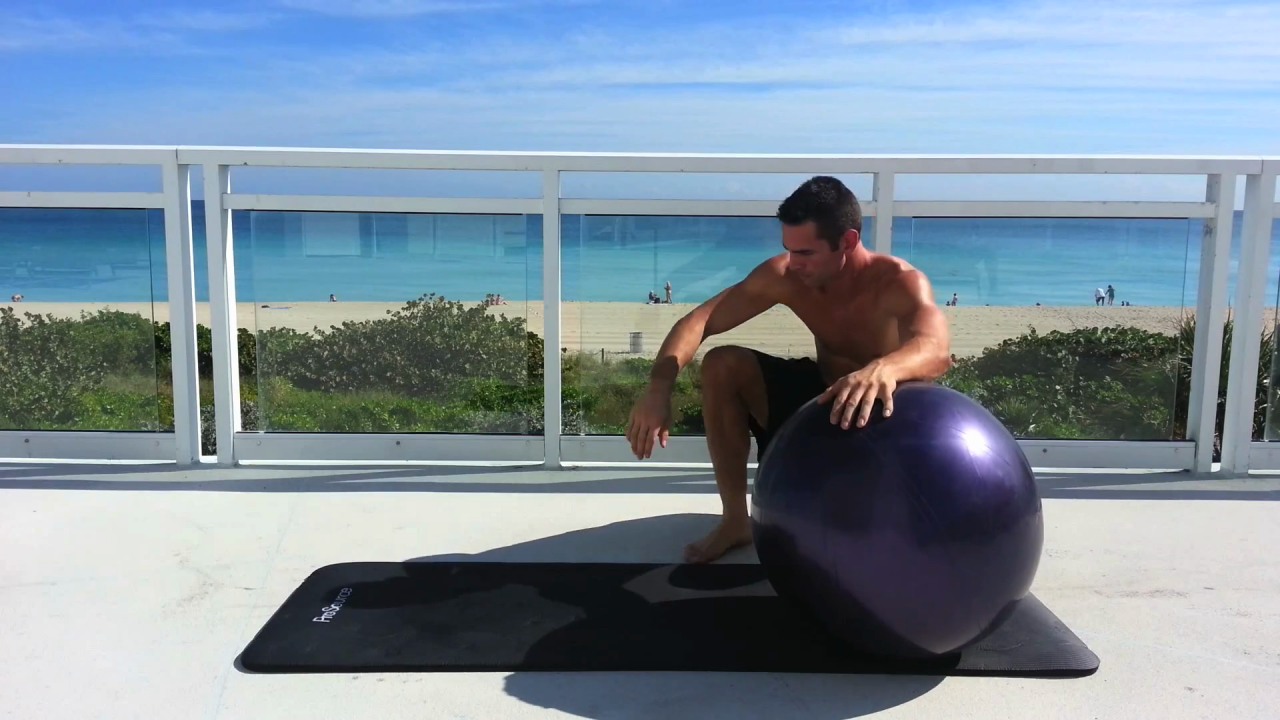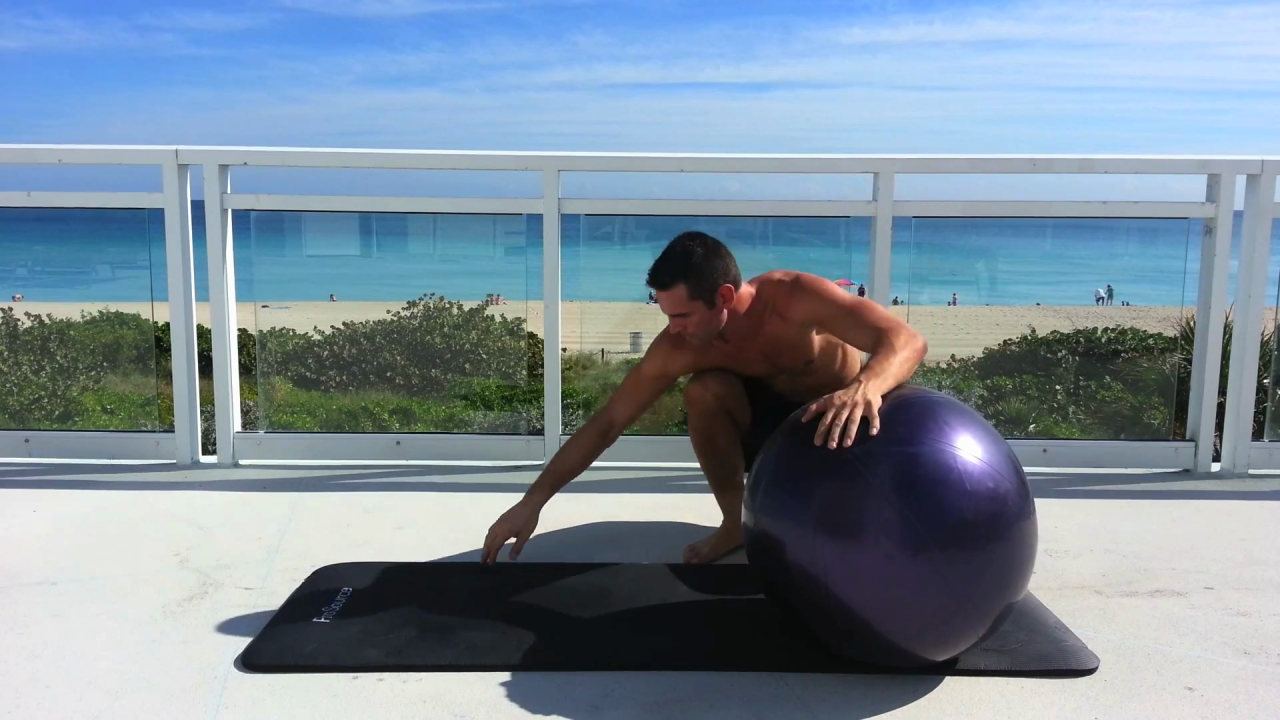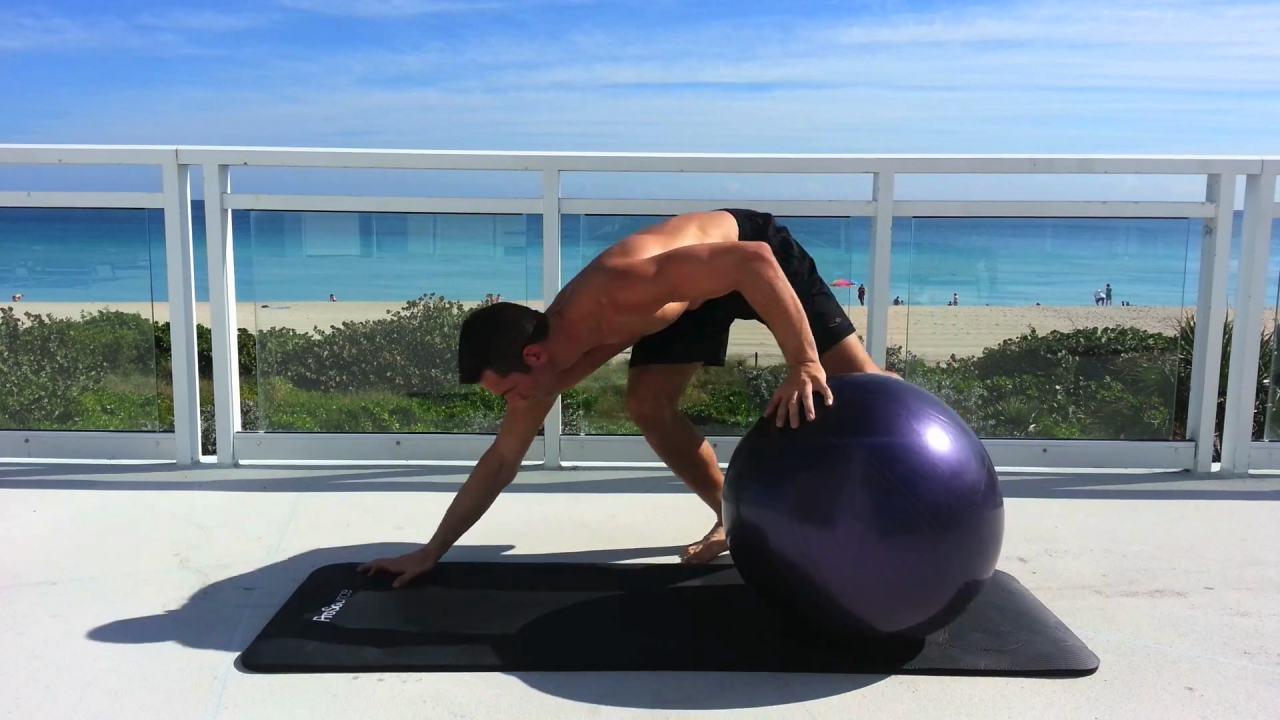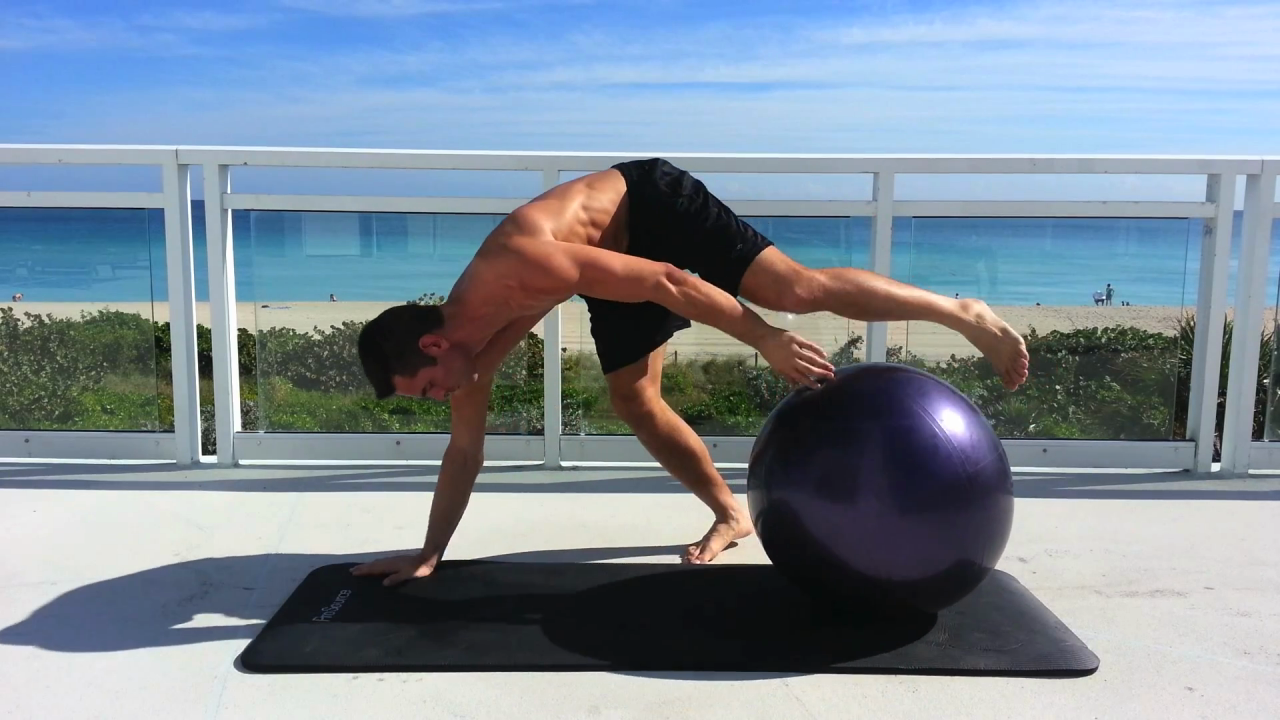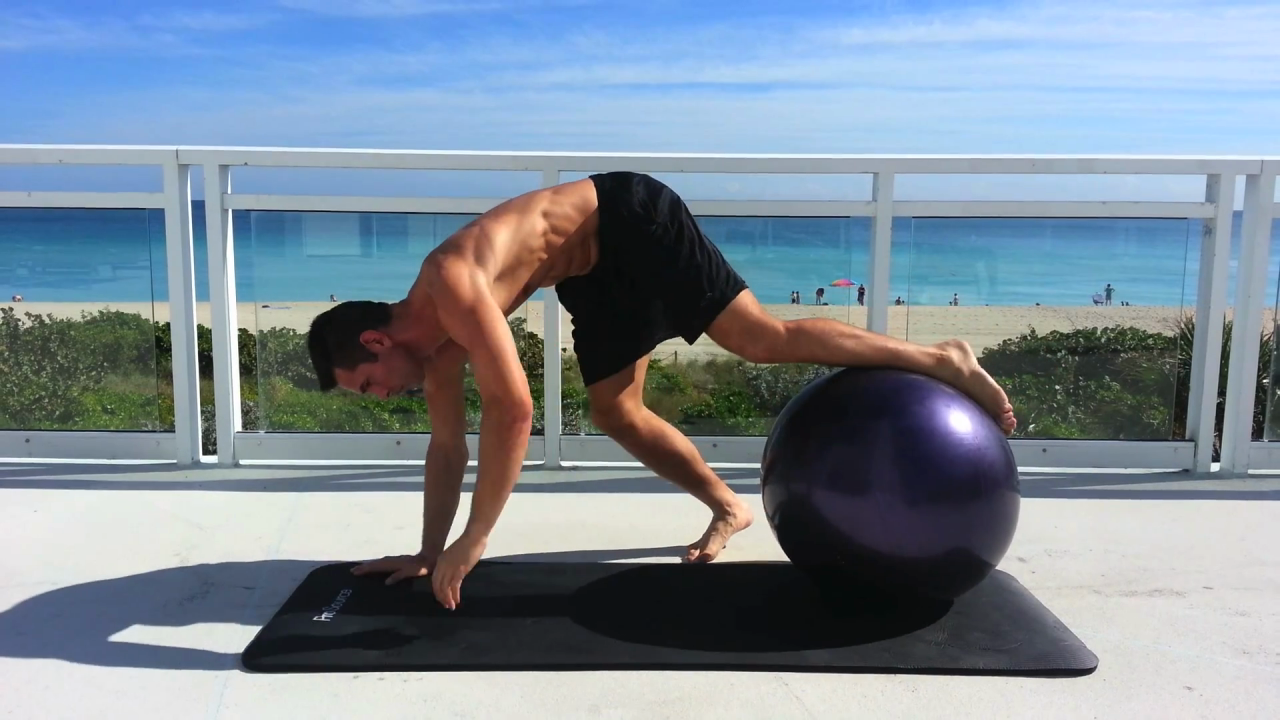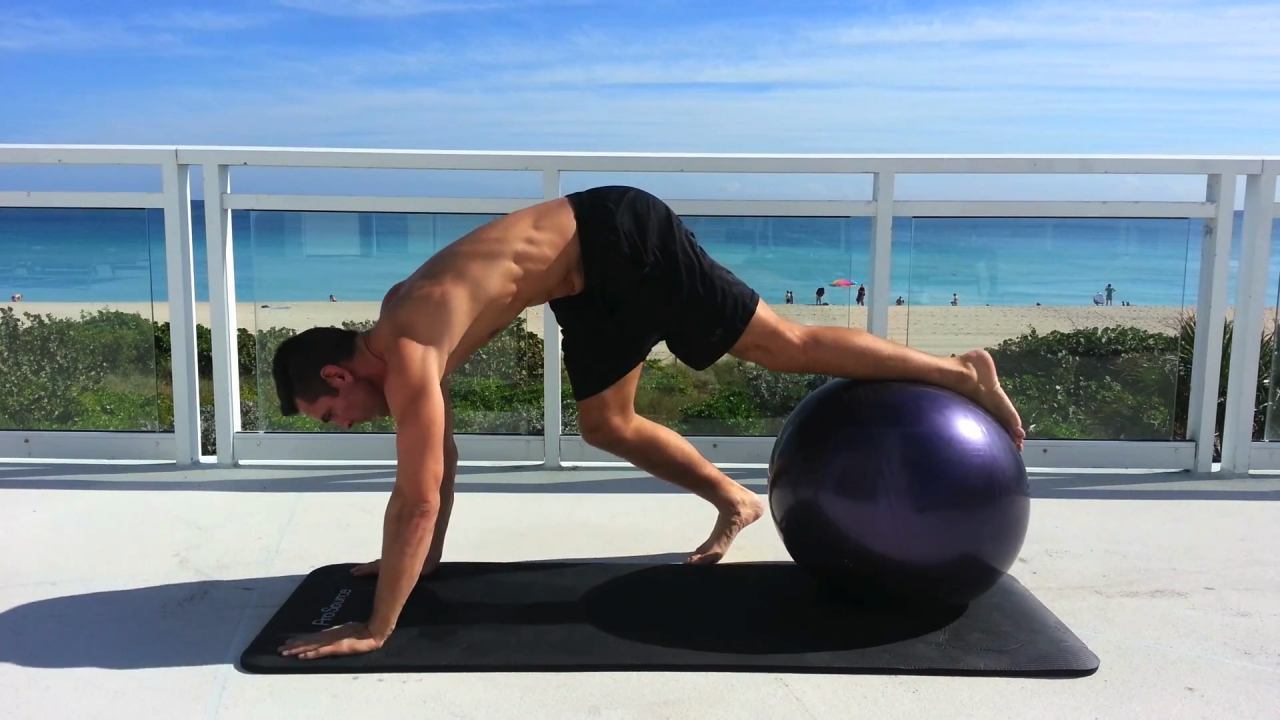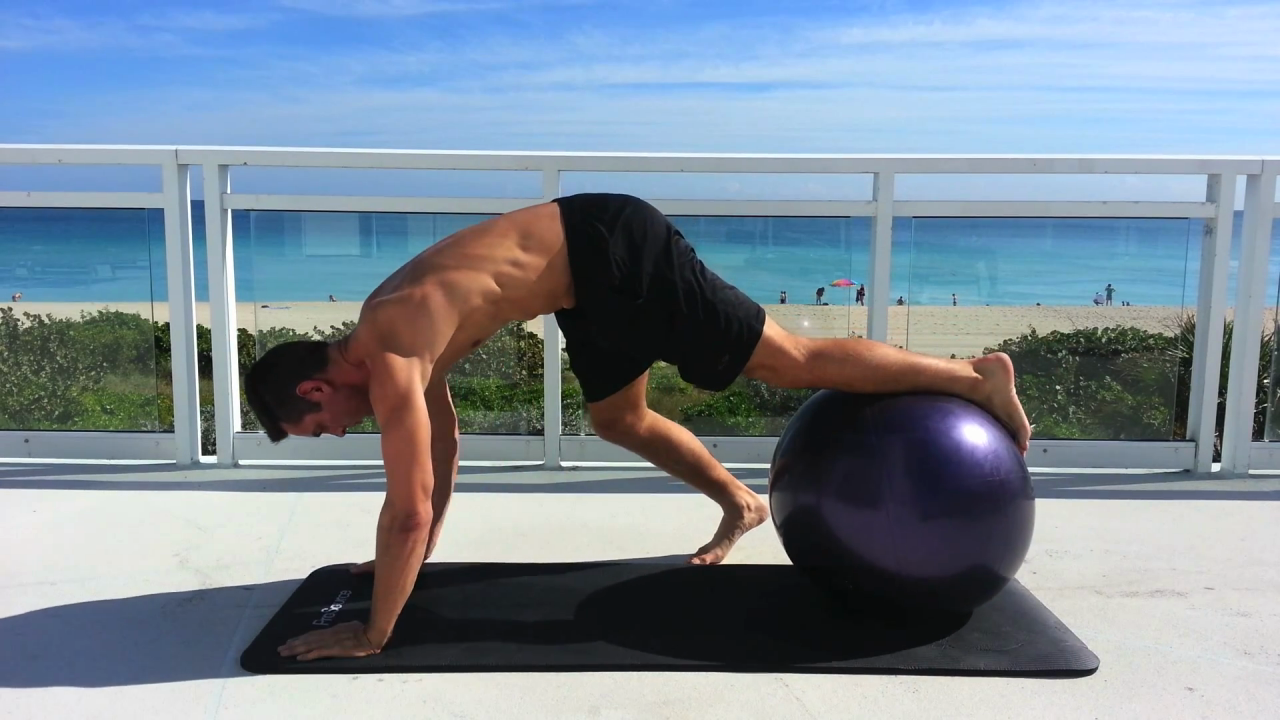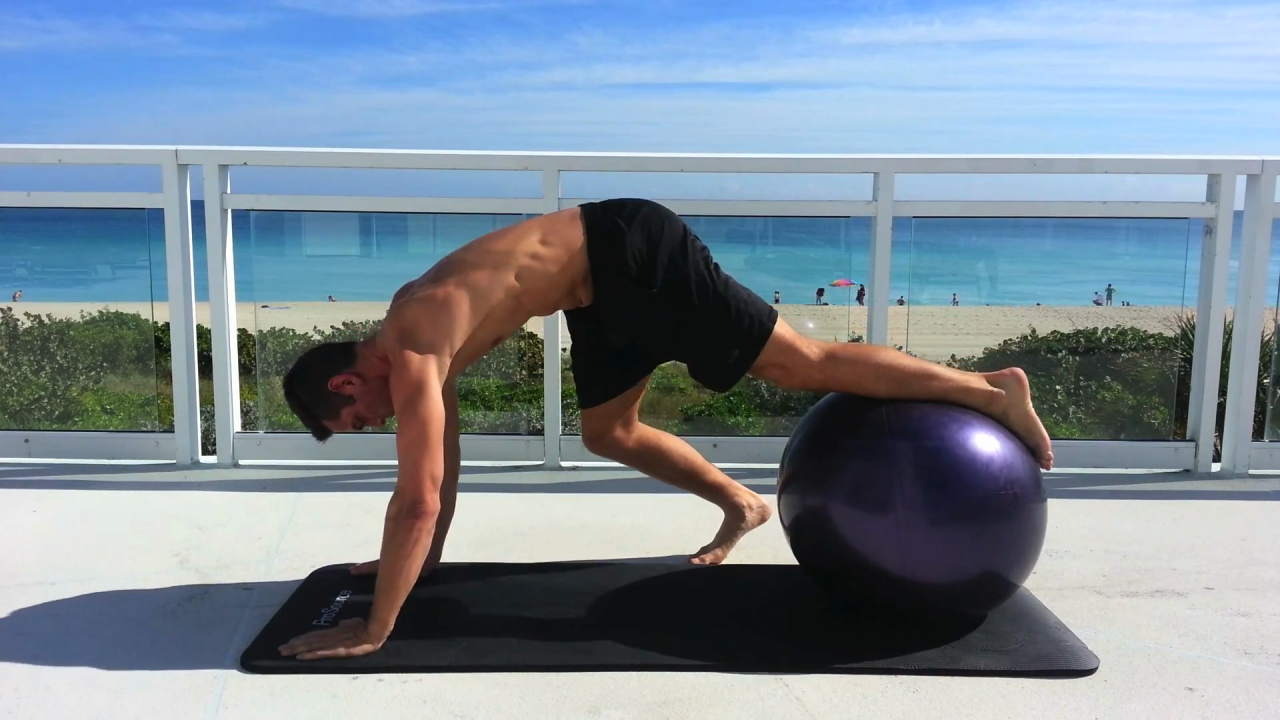
dt=0.5s
person 1, frame 1
left shoulder: (900, 283)
right shoulder: (784, 276)
left elbow: (935, 352)
right elbow: (700, 319)
left wrist: (881, 371)
right wrist: (657, 390)
left hip: (882, 415)
right hip: (820, 396)
right knee: (721, 364)
right ankle: (735, 520)
person 1, frame 2
left shoulder: (795, 296)
right shoulder: (677, 347)
left elbow: (907, 342)
right elbow: (606, 422)
left wrist: (865, 388)
right wrist: (532, 501)
left hip: (838, 416)
right hip: (774, 405)
right knee: (703, 392)
right ankle: (735, 524)
person 1, frame 3
left shoulder: (619, 288)
right shoulder: (539, 369)
left elbow: (759, 261)
right elbow: (502, 458)
left wrist: (805, 368)
right wrist: (436, 548)
left hip: (745, 250)
right hip: (693, 284)
left knee: (851, 377)
right knee: (647, 406)
person 1, frame 4
left shoulder: (519, 271)
right shoulder: (471, 342)
left elbow: (669, 284)
right elbow: (464, 451)
left wrist: (769, 341)
right wrist: (428, 552)
left hip: (650, 201)
right hip: (619, 247)
left knee: (794, 288)
right knee: (633, 403)
left ankle: (966, 315)
right ankle: (729, 513)
person 1, frame 5
left shoulder: (451, 291)
right shoulder: (430, 330)
left elbow: (514, 408)
right elbow: (447, 442)
left wrist: (473, 540)
right wrist: (432, 549)
left hip: (631, 216)
right hip: (596, 264)
left knee: (760, 338)
right knee: (613, 413)
left ankle: (943, 362)
right ankle: (727, 507)
person 1, frame 6
left shoulder: (405, 356)
right shoulder: (397, 330)
left elbow: (417, 497)
right elbow: (440, 456)
left wrist: (374, 629)
right wrist: (427, 560)
left hip: (621, 238)
right hip: (591, 272)
left knee: (786, 348)
right knee: (607, 426)
left ankle: (962, 373)
right ankle: (733, 502)
person 1, frame 7
left shoulder: (386, 360)
right shoulder: (383, 318)
left elbow: (409, 507)
right elbow: (442, 442)
left wrist: (375, 632)
right wrist: (413, 555)
left hip: (615, 254)
right hip: (591, 251)
left knee: (794, 361)
right knee: (619, 421)
left ankle: (976, 377)
right ankle: (740, 504)
person 1, frame 8
left shoulder: (409, 354)
right shoulder: (409, 327)
left elbow: (416, 497)
right elbow: (443, 452)
left wrist: (373, 628)
right wrist: (425, 556)
left hip: (631, 253)
right hip: (607, 274)
left knee: (804, 364)
right knee: (609, 434)
left ankle: (992, 391)
right ankle: (739, 504)
